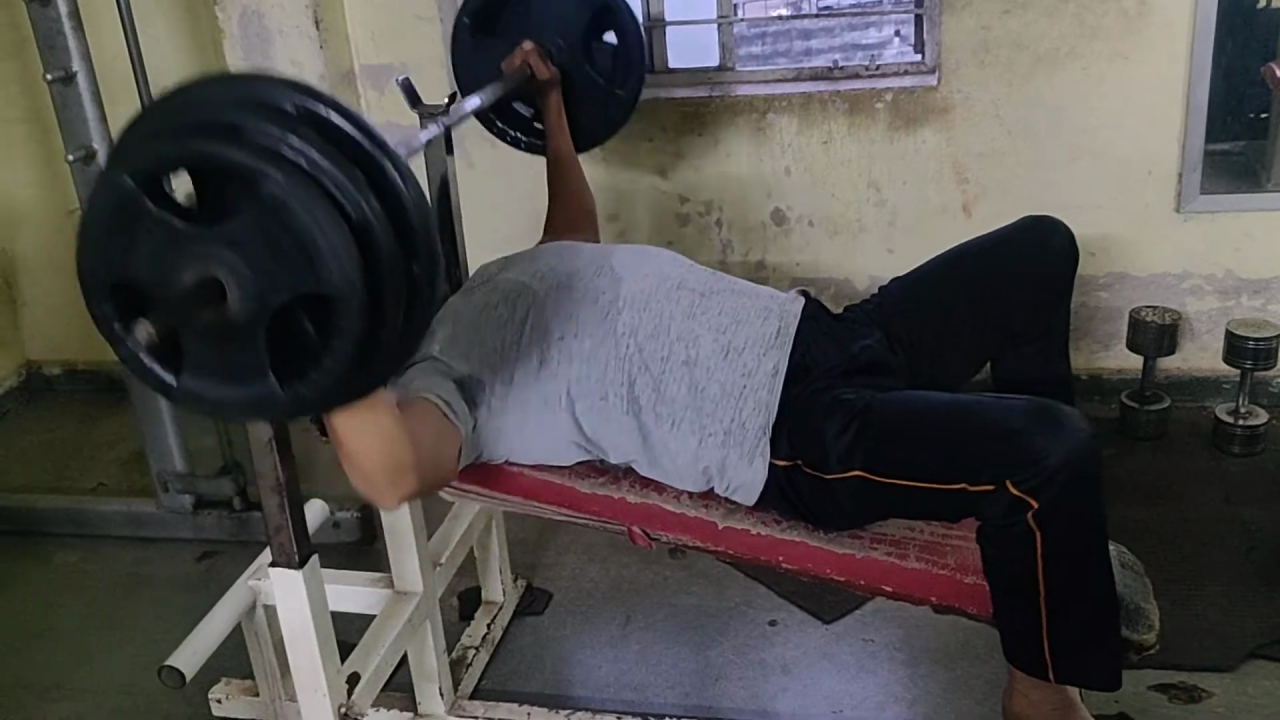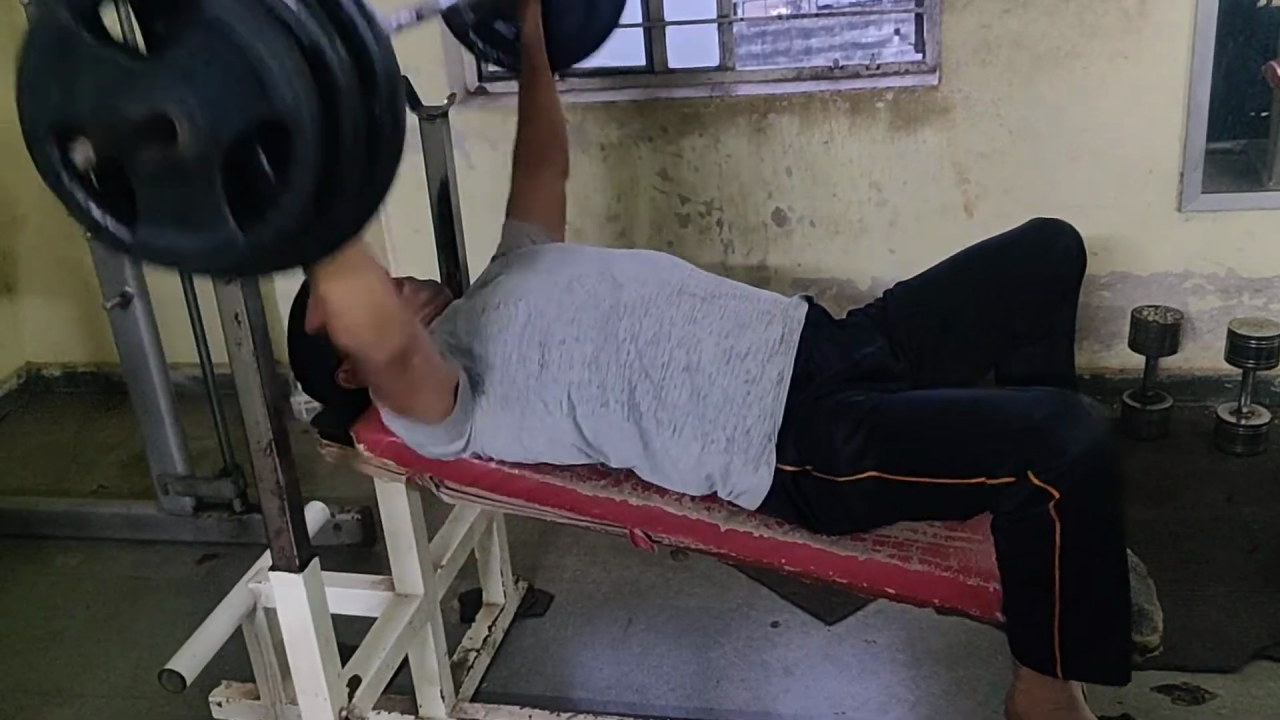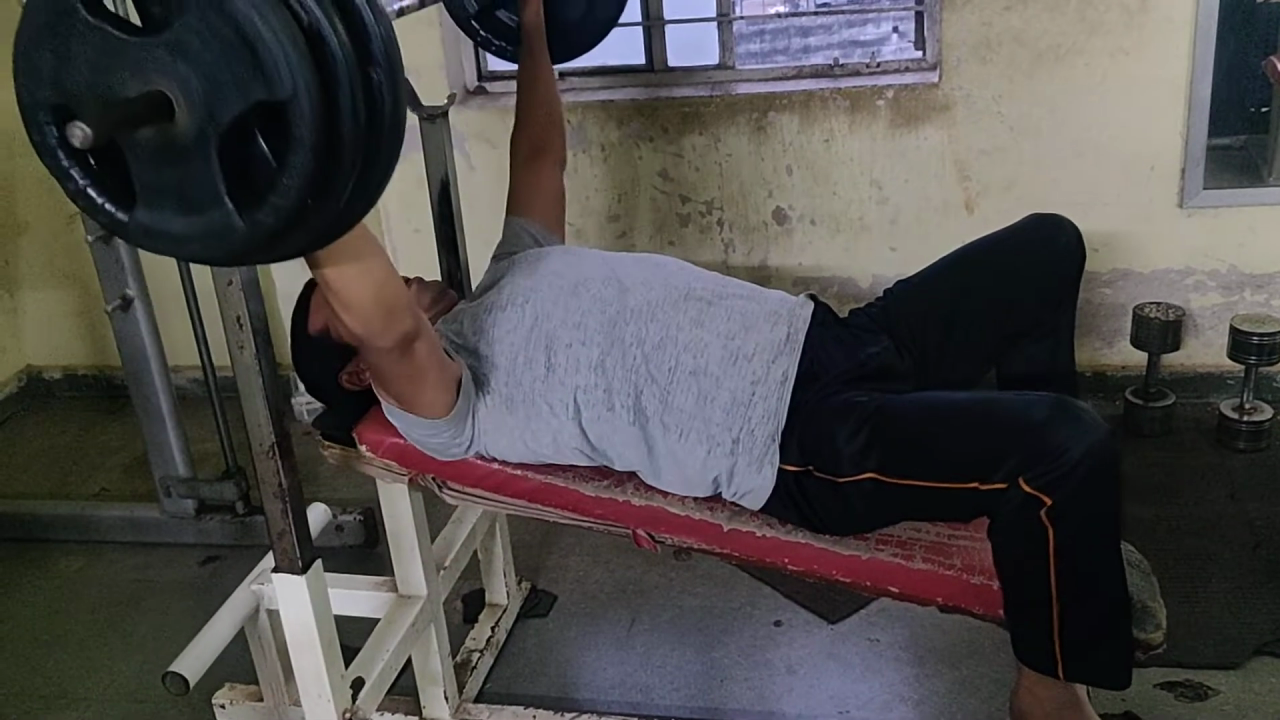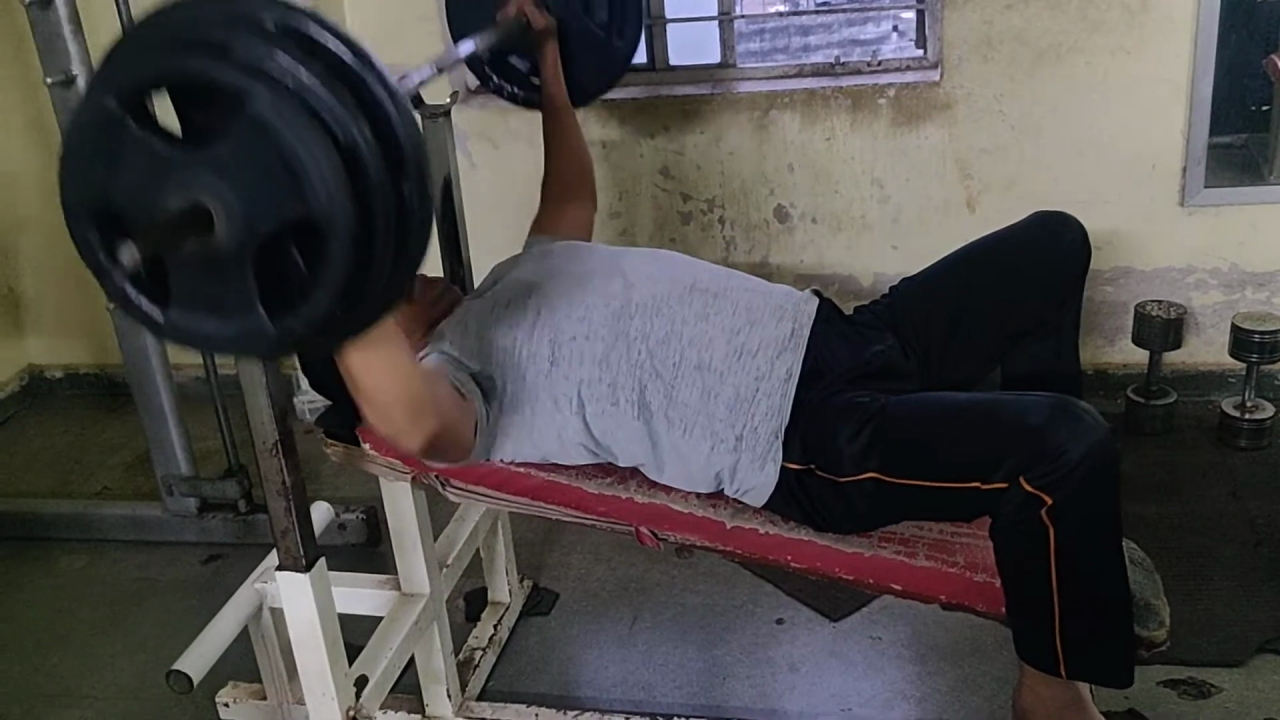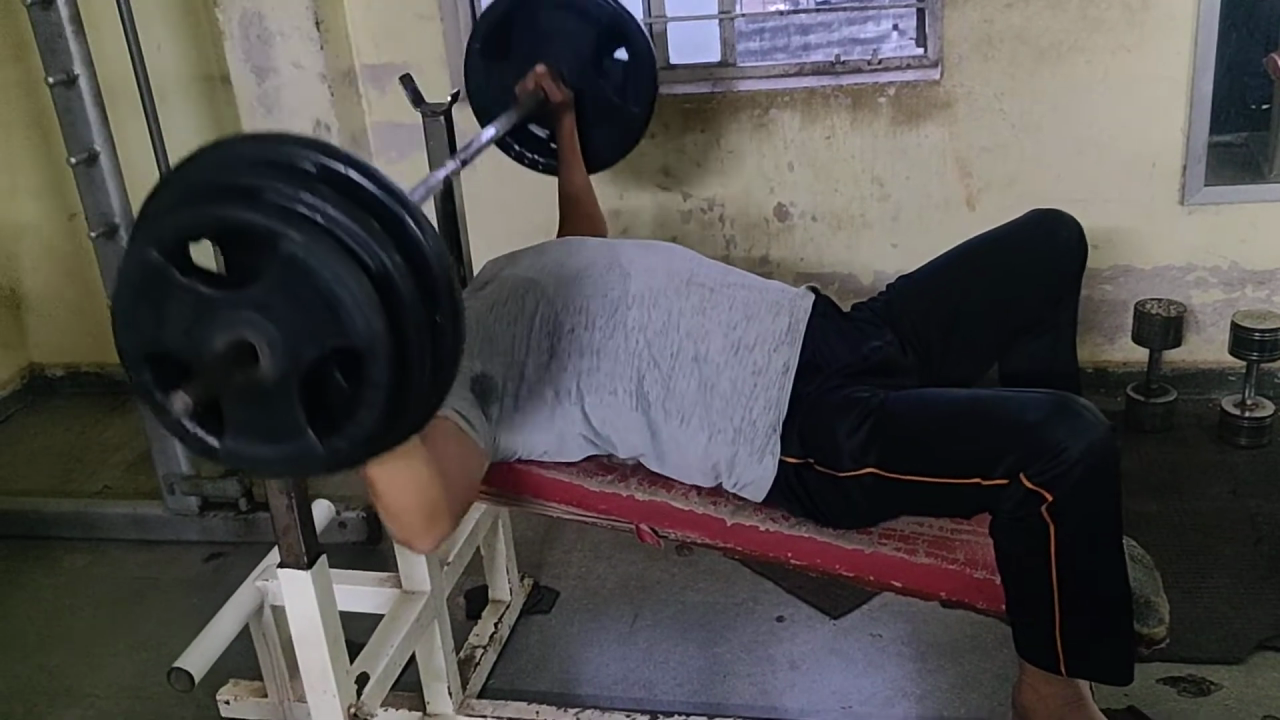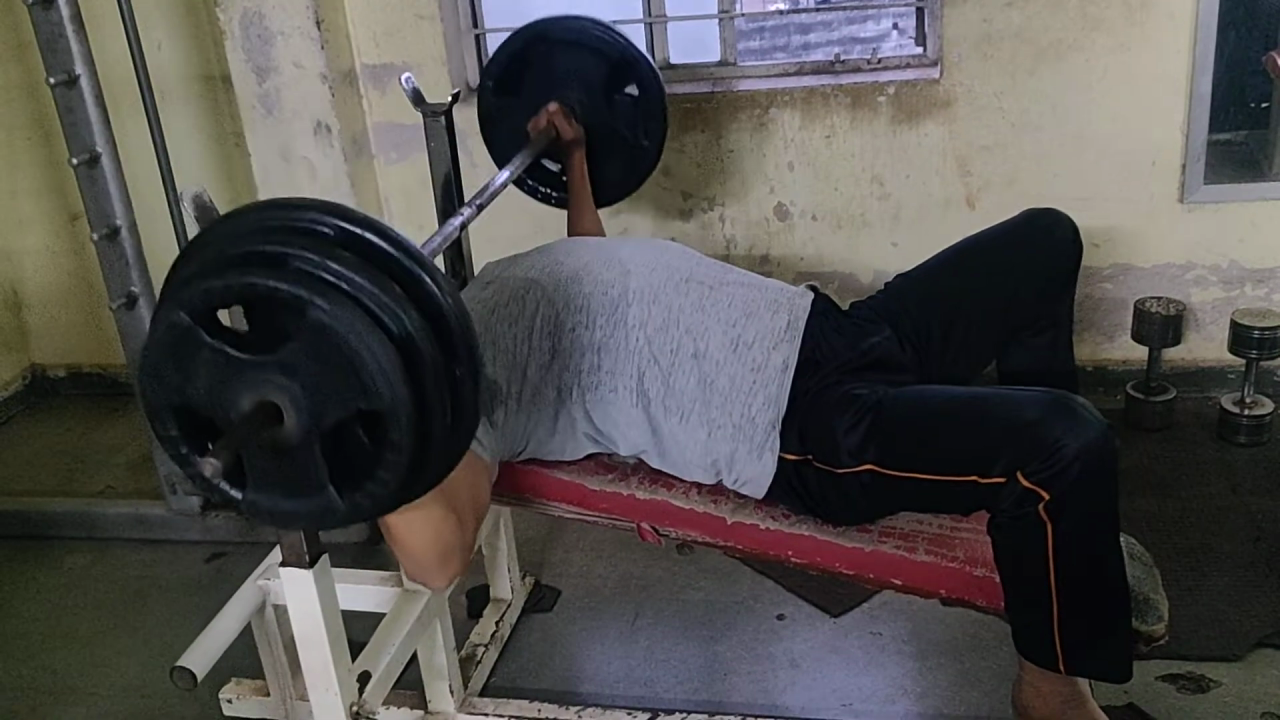
dt=0.3s
person 1, frame 1
left shoulder: (485, 293)
right shoulder: (435, 376)
left elbow: (575, 246)
right elbow: (393, 476)
left wrist: (550, 101)
left hip: (822, 339)
right hip: (800, 435)
left knee: (1039, 247)
right knee: (1055, 450)
left ankle: (1041, 524)
person 1, frame 2
left shoulder: (501, 288)
right shoulder: (436, 400)
left elbow: (545, 169)
right elbow: (379, 336)
left hip: (825, 347)
right hip: (801, 439)
left knee: (1047, 251)
right knee: (1072, 439)
left ankle: (1048, 525)
person 1, frame 3
left shoulder: (506, 288)
right shoulder: (438, 399)
left elbow: (540, 162)
right elbow: (384, 319)
left hip: (828, 345)
right hip: (807, 442)
left knee: (1047, 245)
right knee: (1070, 444)
left ankle: (1049, 528)
person 1, frame 4
left shoulder: (503, 291)
right shoulder: (444, 372)
left elbow: (574, 202)
right elbow: (412, 426)
left hip: (836, 341)
right hip: (812, 434)
left knee: (1053, 244)
right knee: (1072, 442)
left ankle: (1052, 521)
person 1, frame 5
left shoulder: (490, 291)
right shoulder: (443, 382)
left elbow: (586, 252)
right elbow: (428, 517)
left wrist: (562, 121)
left hip: (828, 336)
right hip: (807, 432)
left knee: (1049, 241)
right knee: (1072, 442)
left ankle: (1057, 530)
person 1, frame 6
left shoulder: (489, 293)
right elbow: (438, 557)
left wrist: (573, 156)
left hip: (829, 335)
right hip: (805, 426)
left knee: (1044, 241)
right knee: (1071, 442)
left ankle: (1050, 519)
